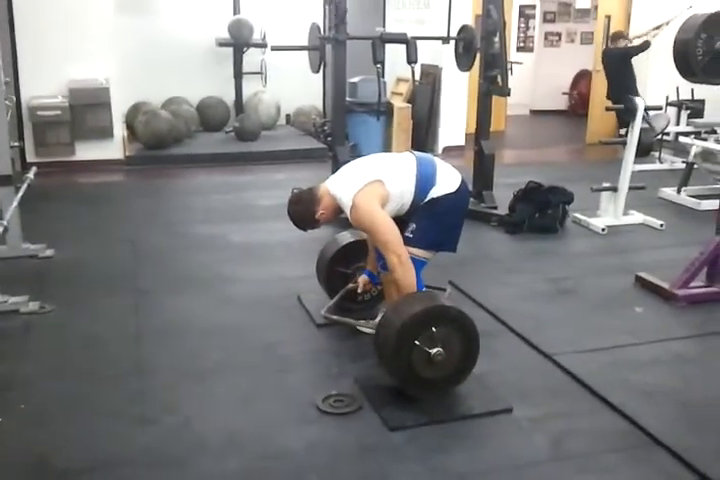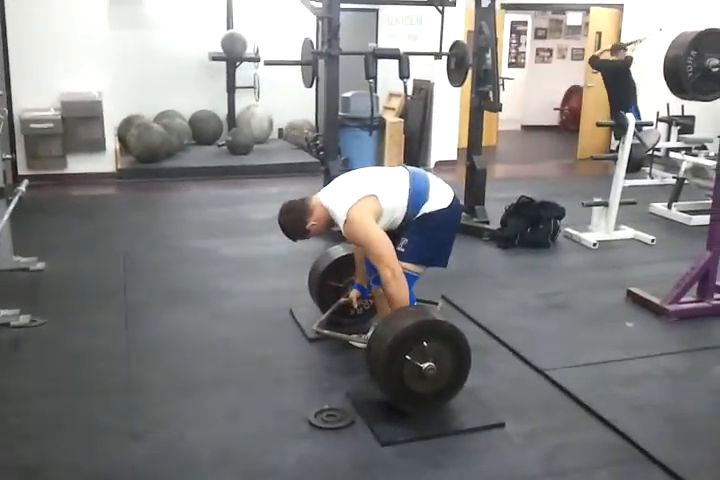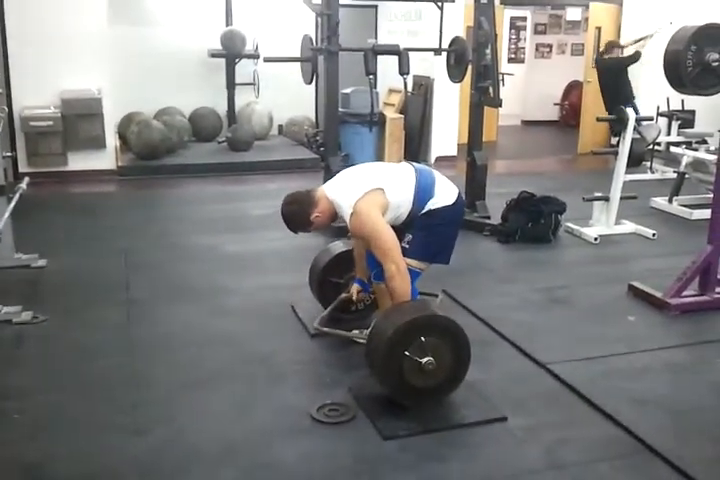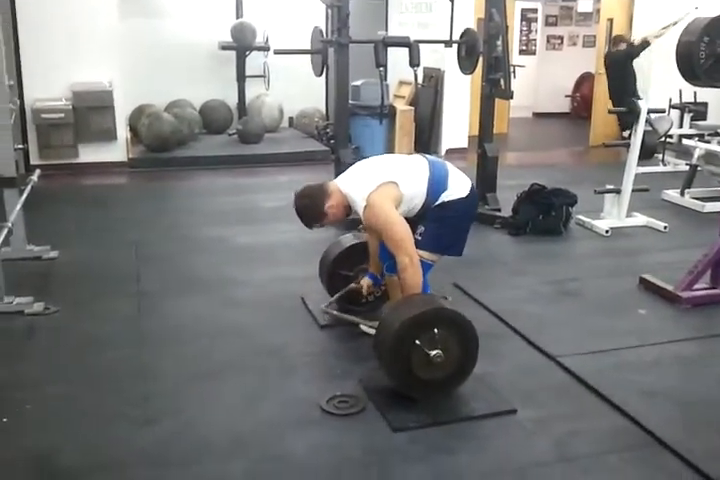
dt=0.3s
person 1, frame 1
left shoulder: (360, 205)
right shoulder: (339, 184)
left elbow: (398, 257)
right elbow: (377, 232)
right wrist: (371, 272)
left hip: (446, 193)
right hip: (423, 185)
left knee: (409, 267)
right knee: (385, 250)
person 1, frame 2
left shoulder: (352, 218)
right shoulder: (331, 197)
left elbow: (391, 271)
right elbow: (364, 244)
right wrist: (360, 285)
left hip: (438, 208)
right hip: (414, 201)
left knee: (399, 280)
right knee: (376, 266)
person 1, frame 3
left shoulder: (358, 211)
right shoulder: (333, 191)
left elbow: (395, 266)
right elbow: (361, 237)
right wrist: (361, 280)
left hip: (441, 205)
right hip: (415, 196)
left knee: (401, 276)
right knee: (376, 262)
person 1, frame 4
left shoulder: (373, 204)
right shoulder: (347, 184)
left elbow: (408, 259)
right elbow: (375, 231)
right wrist: (373, 274)
left hip: (454, 197)
right hip: (428, 187)
left knee: (415, 268)
right knee: (388, 254)
